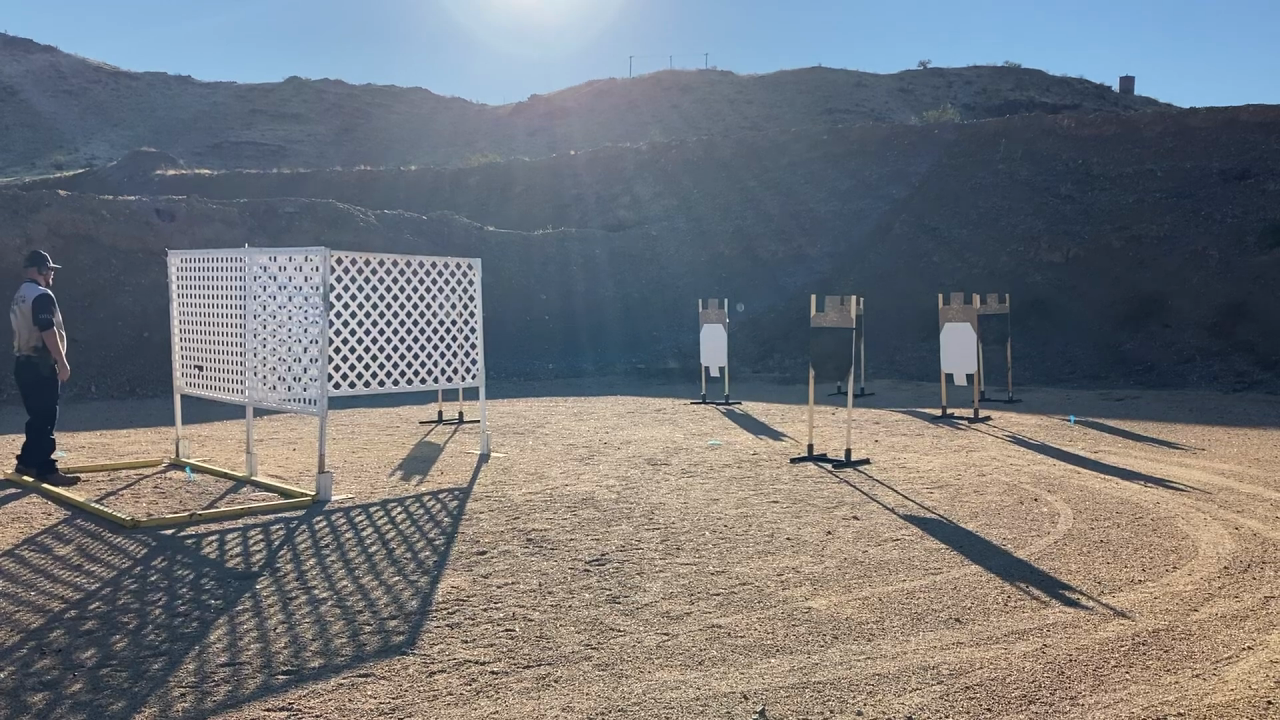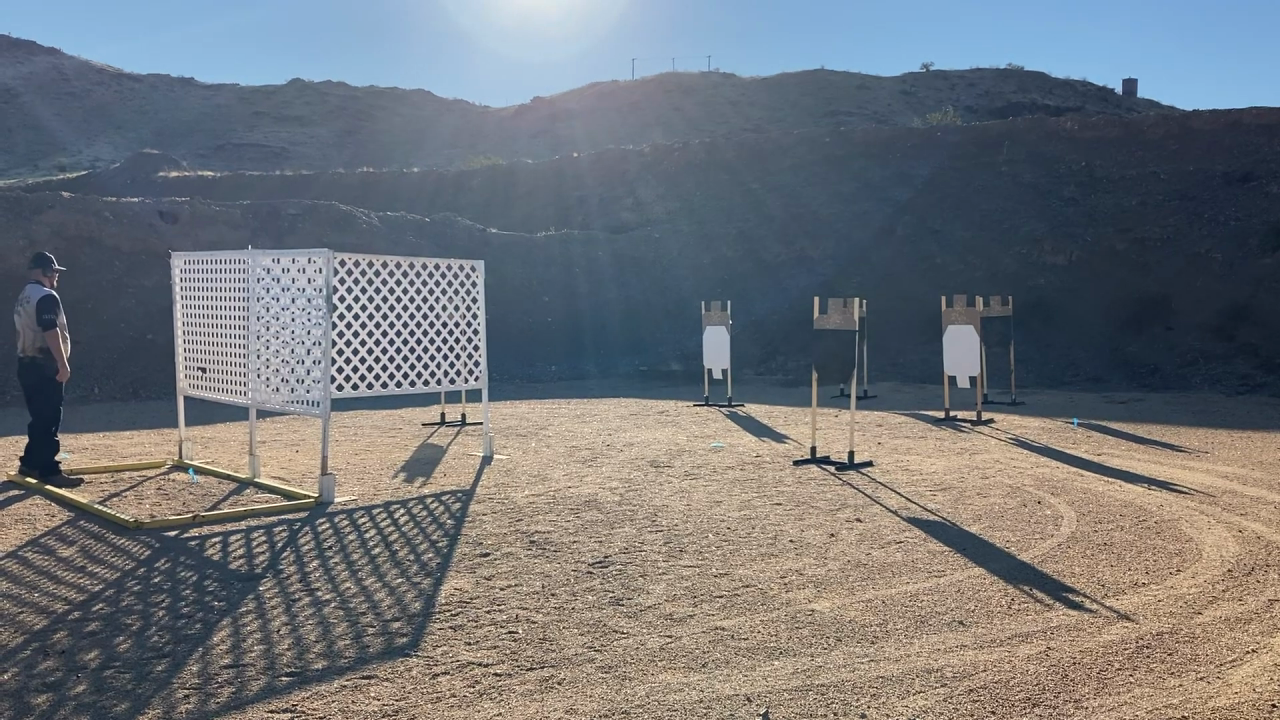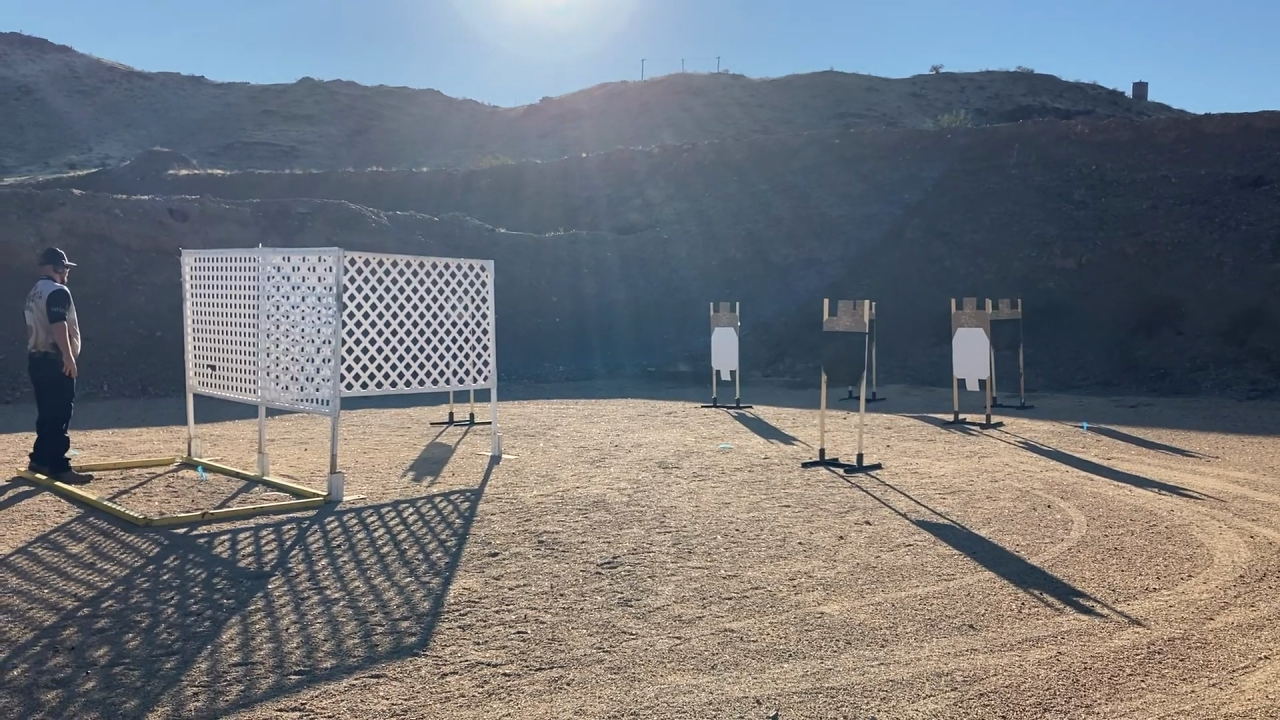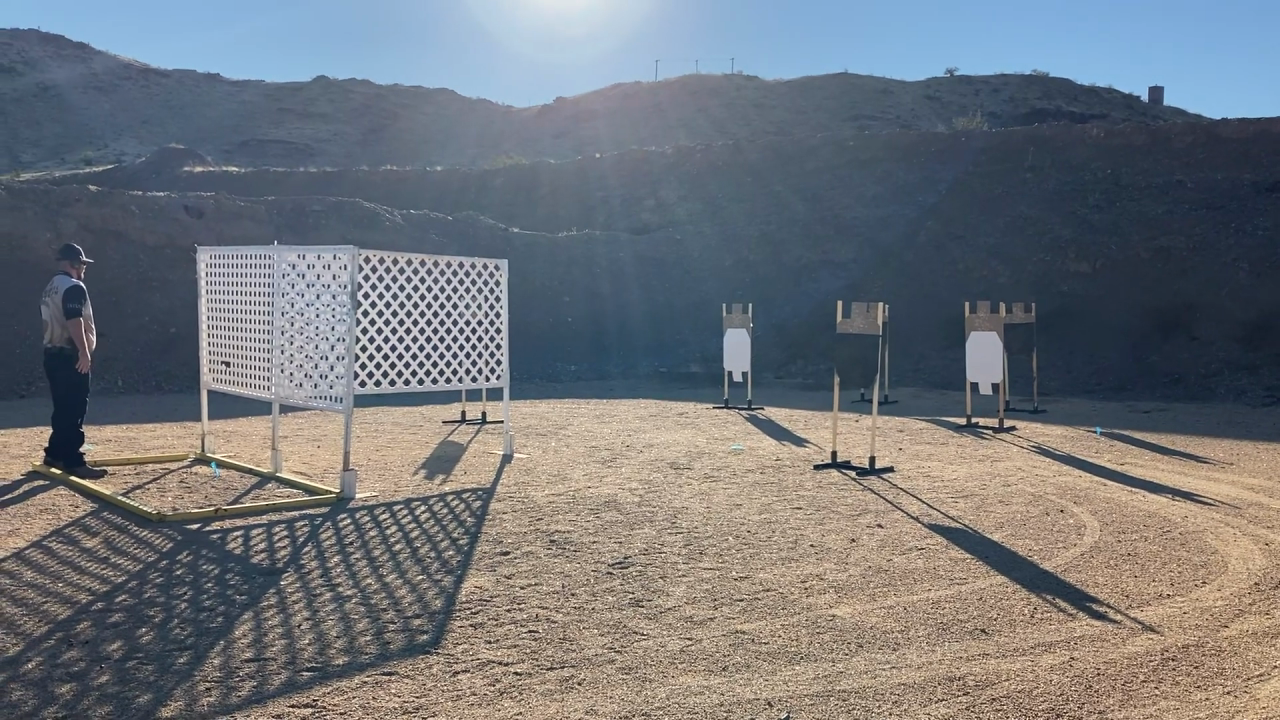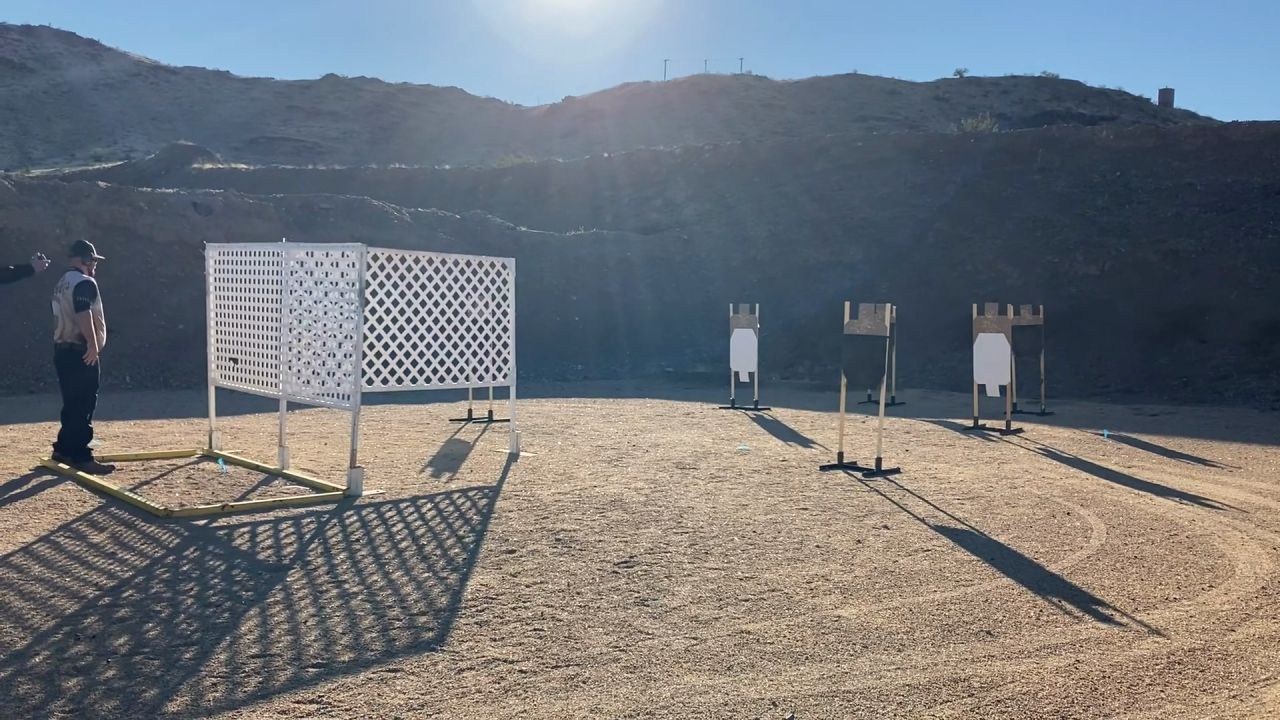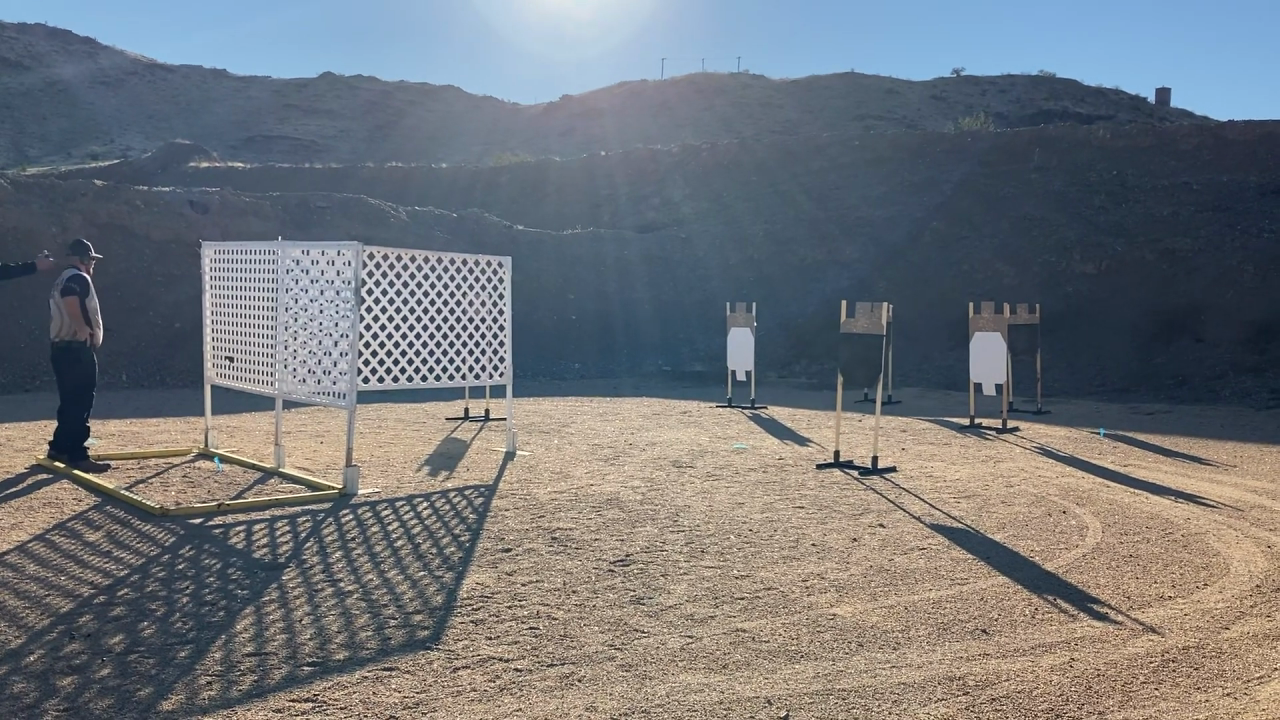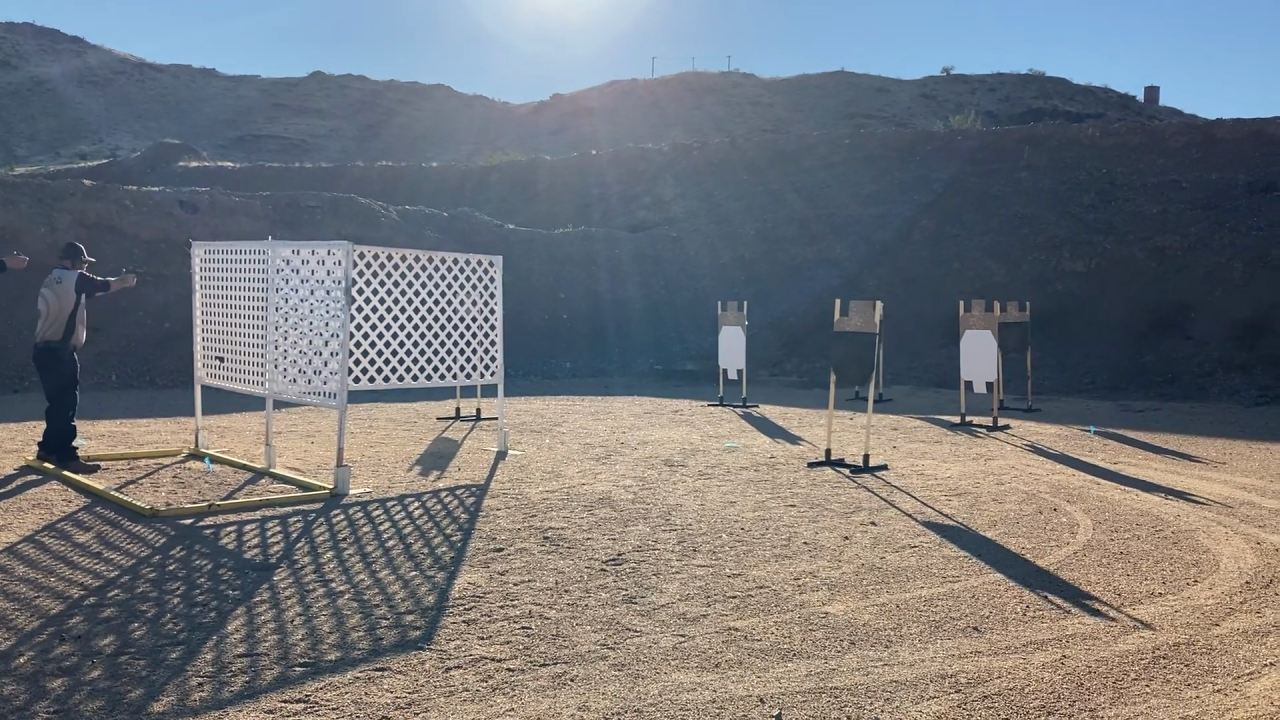
dt=0.7s
person 1, frame 1
left shoulder: (19, 296)
right shoulder: (42, 295)
right elbow: (48, 332)
right wrist: (62, 362)
left hip: (24, 363)
right hip: (40, 365)
left knee: (37, 417)
right knee: (45, 418)
left ankle: (27, 462)
right ankle: (45, 469)
person 1, frame 2
left shoulder: (23, 297)
right shoulder: (47, 296)
right elbow: (51, 333)
right wrist: (63, 363)
left hip: (27, 364)
right hip: (44, 366)
left knee: (39, 418)
right knee: (49, 419)
left ankle: (30, 464)
right ankle: (49, 471)
person 1, frame 3
left shoulder: (34, 293)
right shoulder: (57, 291)
right elbow: (59, 325)
right wrist: (68, 356)
left hip: (37, 359)
right hip: (55, 361)
left knee: (47, 414)
right knee: (59, 415)
left ankle: (40, 459)
right ankle: (58, 467)
person 1, frame 4
left shoulder: (50, 288)
right shoulder: (74, 287)
right elbow: (74, 321)
right wrist: (84, 352)
left hip: (53, 354)
right hip: (70, 356)
left knee: (62, 408)
right knee: (74, 410)
left ankle: (55, 454)
right ankle: (73, 462)
person 1, frame 5
left shoulder: (62, 284)
right shoulder: (84, 283)
right elbow: (83, 314)
right wrist: (92, 344)
left hip: (63, 350)
right hip: (81, 352)
left knee: (72, 404)
right knee: (83, 405)
left ankle: (63, 449)
right ankle: (81, 457)
person 1, frame 6
left shoulder: (63, 281)
right shoulder: (79, 279)
right elbow: (69, 296)
right wrist: (83, 327)
left hip: (61, 348)
right hip: (77, 351)
left knee: (69, 402)
right knee: (80, 404)
left ankle: (59, 447)
right ankle: (77, 456)
person 1, frame 7
left shoulder: (51, 280)
right shoulder: (75, 279)
left elbow: (91, 289)
right elbow: (104, 285)
left wrist: (118, 282)
right wrist: (124, 280)
left hip: (45, 350)
right hip: (60, 351)
left knee: (58, 403)
right knee: (65, 404)
left ankle: (48, 448)
right ankle: (66, 456)
